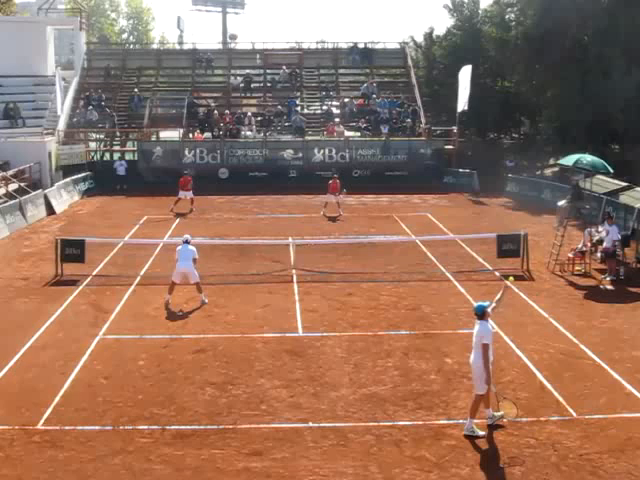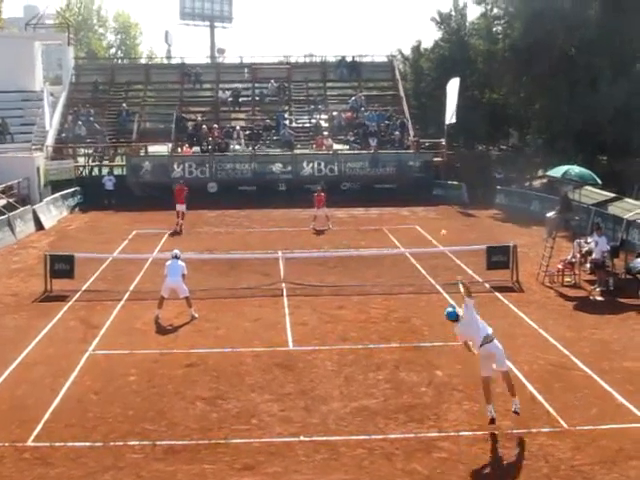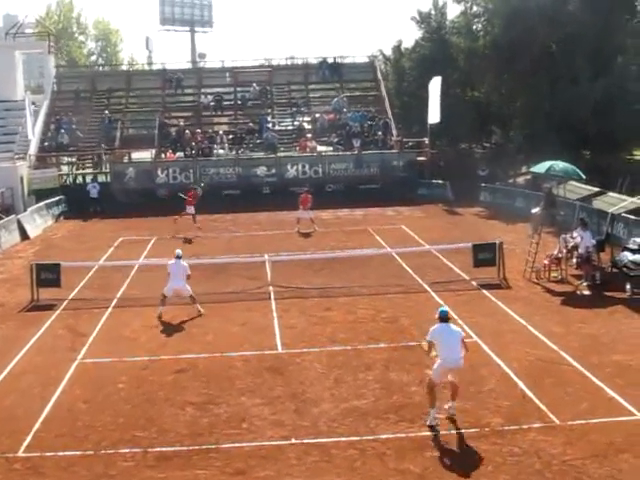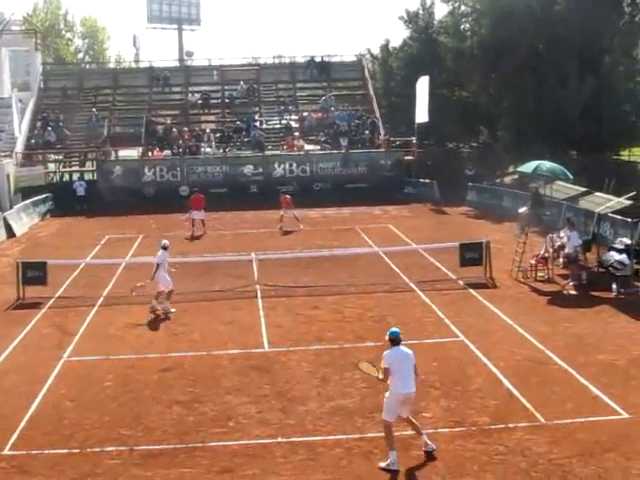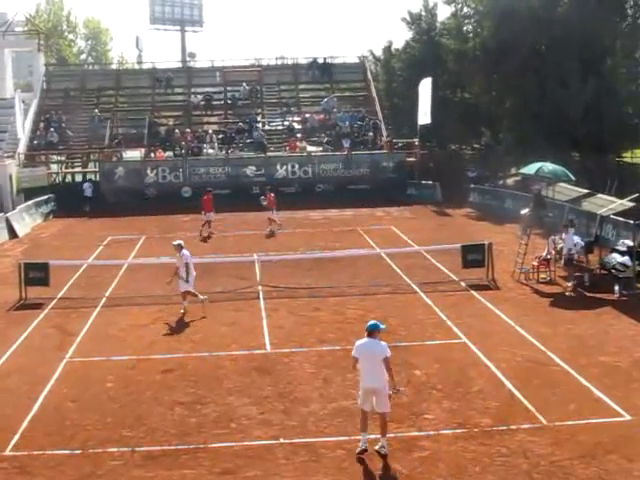
dt=1s
person 1, frame 1
left shoulder: (481, 322)
right shoulder: (485, 329)
left elbow: (493, 305)
right elbow: (485, 353)
left wrist: (503, 290)
right wrist: (488, 373)
left hip: (478, 362)
right hip: (480, 365)
left knee: (486, 389)
right knee: (480, 395)
left ankle: (491, 417)
right ankle: (469, 428)
person 1, frame 2
left shoulder: (458, 330)
right shoulder: (467, 315)
right elbow: (468, 296)
left hip: (483, 351)
right hip: (493, 345)
left knee: (486, 381)
right knee: (507, 376)
left ankle: (491, 412)
right ankle: (515, 404)
person 1, frame 3
left shoulder: (434, 329)
right shoulder: (457, 329)
left elbow: (428, 351)
right elbow: (466, 349)
left wrist: (434, 353)
left hip: (444, 362)
right hip: (458, 362)
left knee: (430, 386)
right knee: (453, 382)
left ankle: (433, 417)
right ankle: (451, 408)
person 1, frame 4
left shoulder: (388, 354)
right shoulder: (409, 352)
left elbow: (385, 378)
right elbow: (415, 374)
left wrist: (380, 378)
left hip: (396, 393)
right hip: (411, 392)
left knee: (387, 426)
right knee: (406, 417)
left ankle: (392, 461)
right ankle: (427, 444)
person 1, frame 5
left shoulder: (358, 345)
right shoulder: (382, 346)
left elbow: (355, 366)
right elbow: (388, 368)
right wrist: (394, 385)
left hip: (365, 385)
right hip: (381, 385)
left knee: (364, 412)
right knee: (382, 415)
left ankle: (363, 442)
right ankle: (383, 445)
